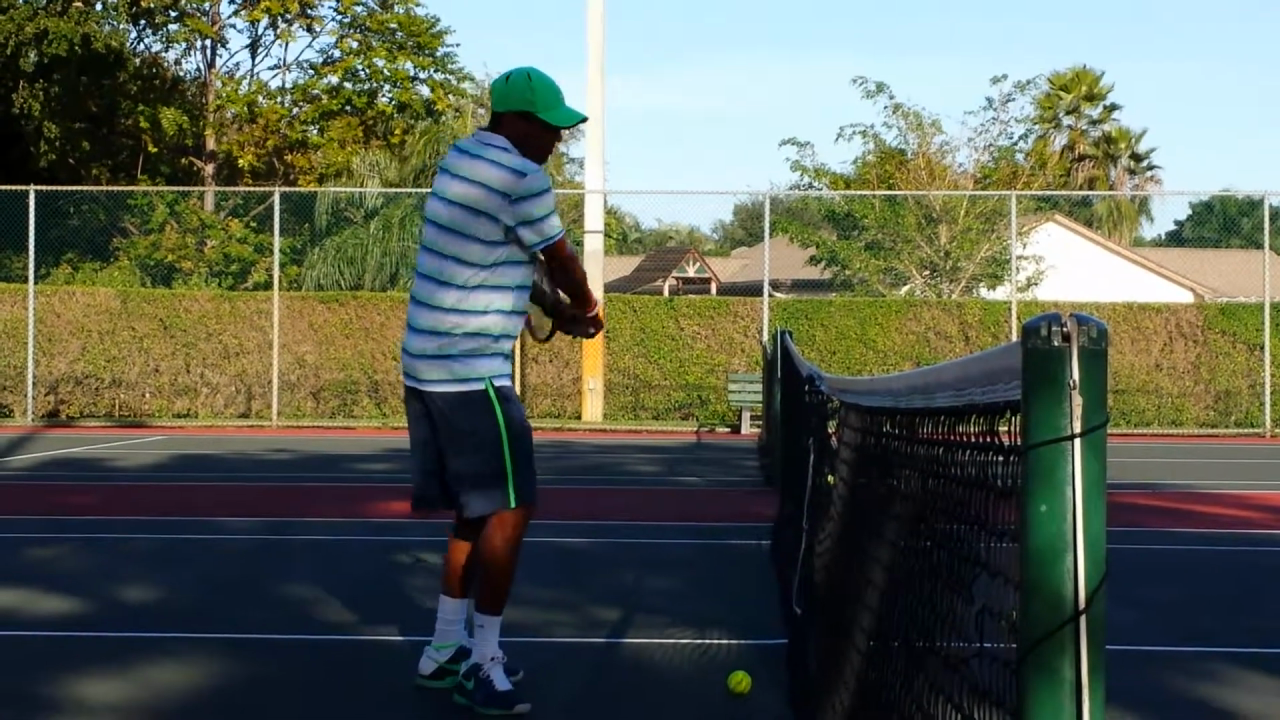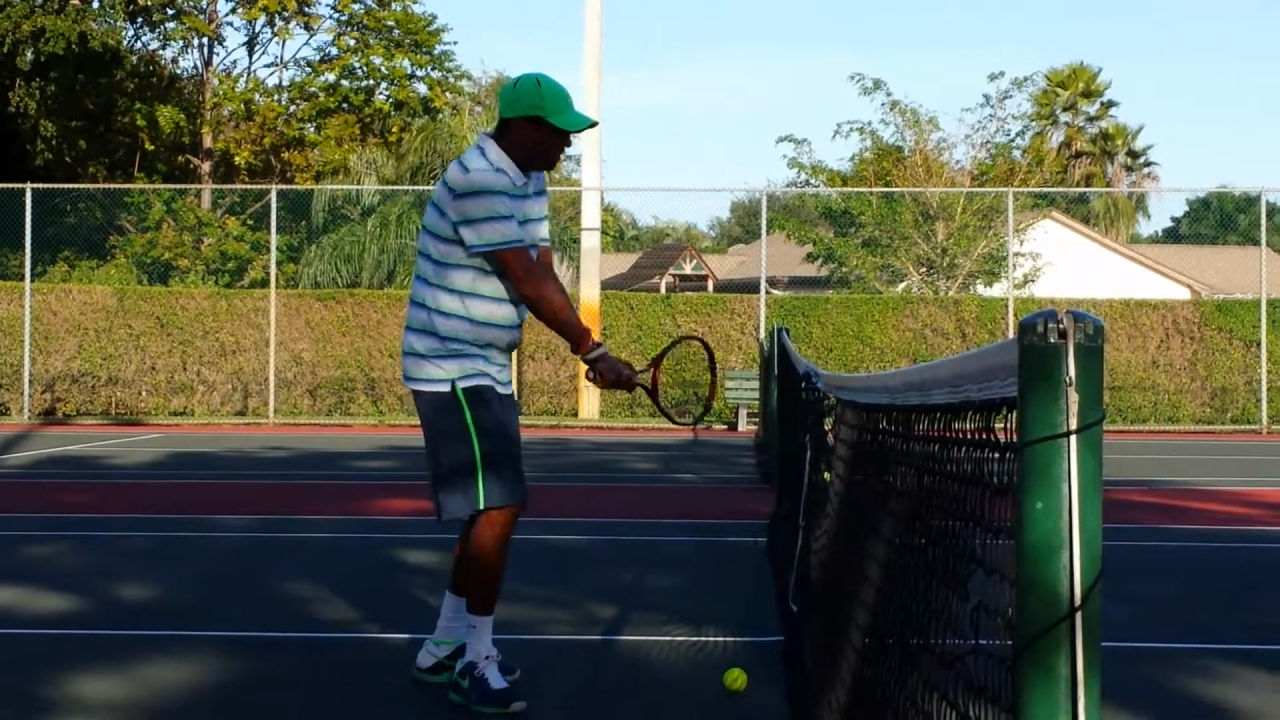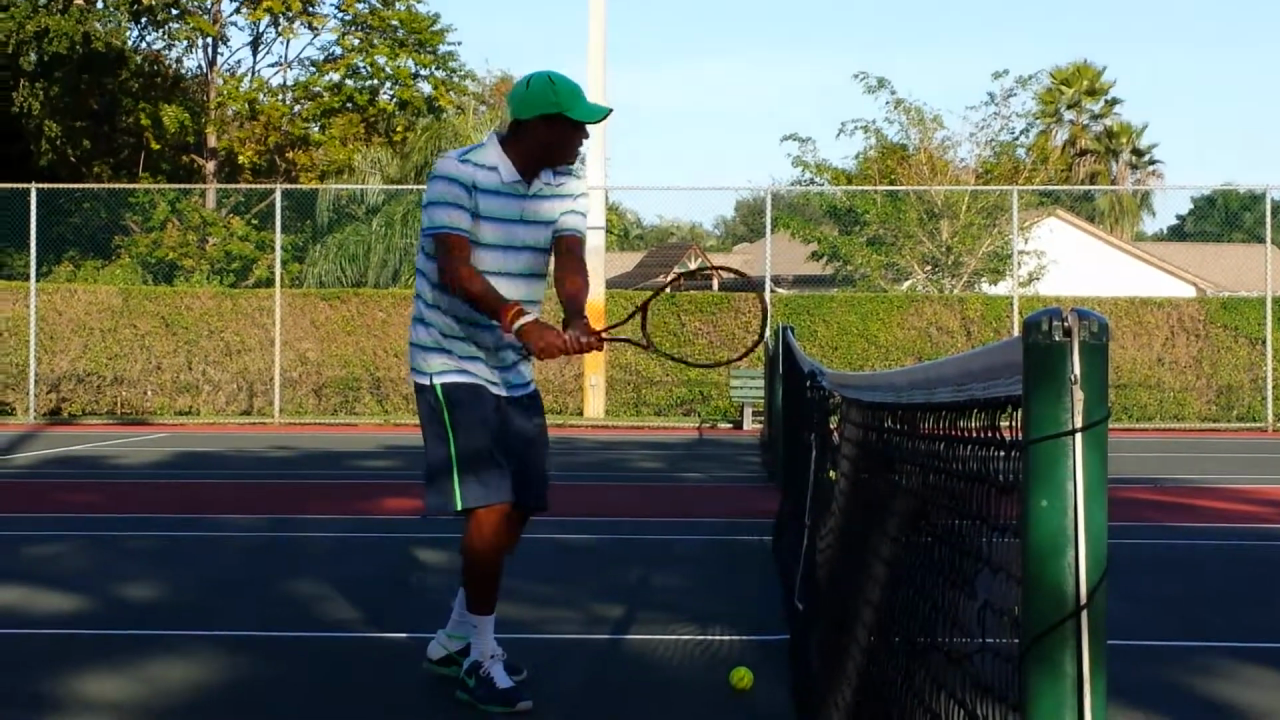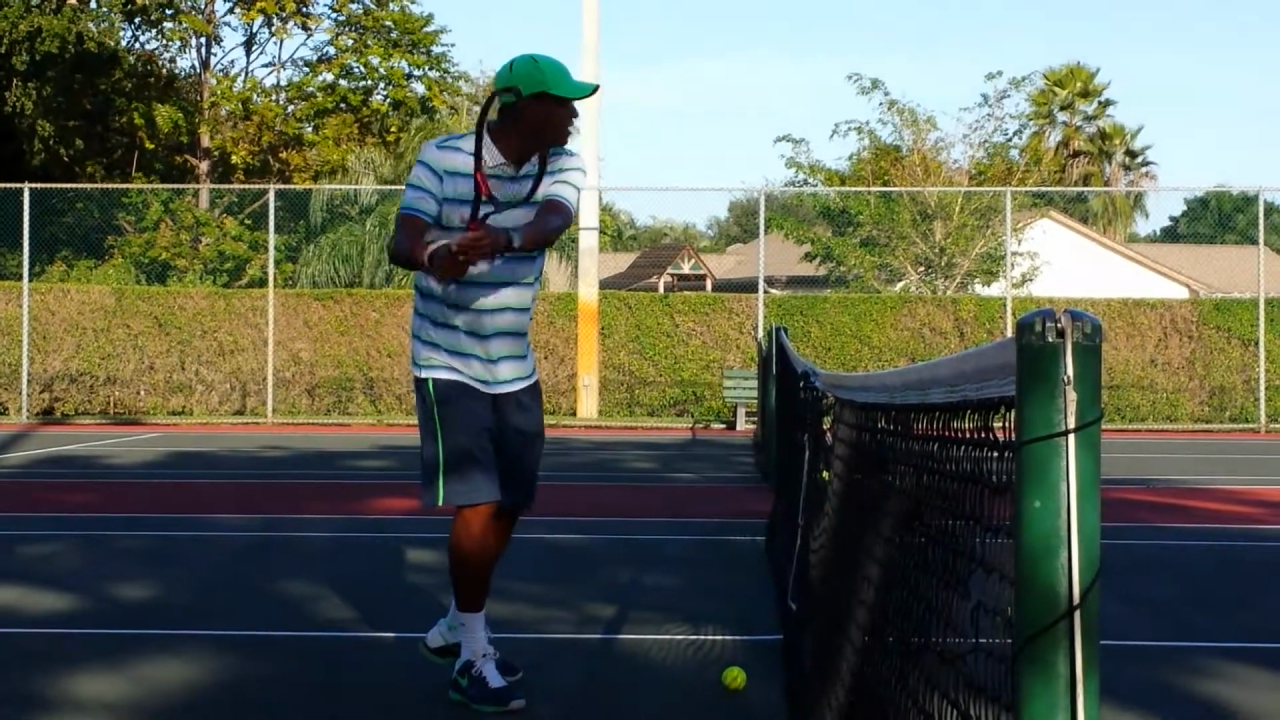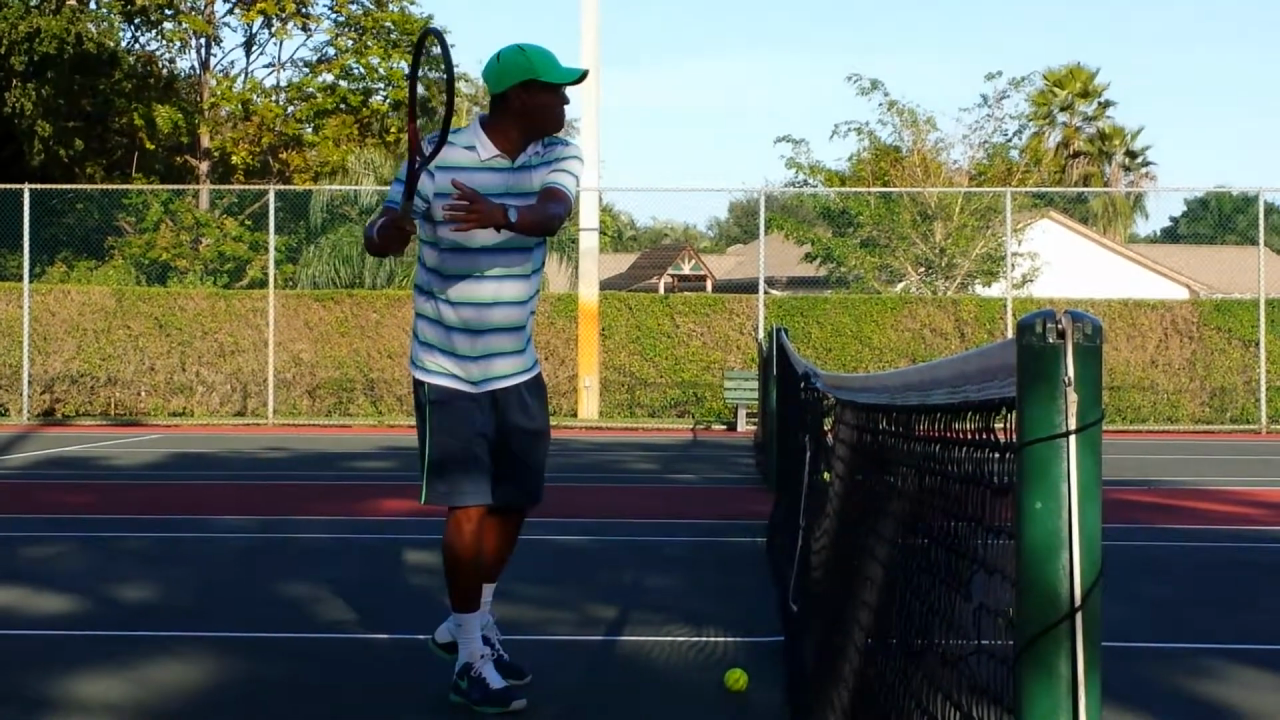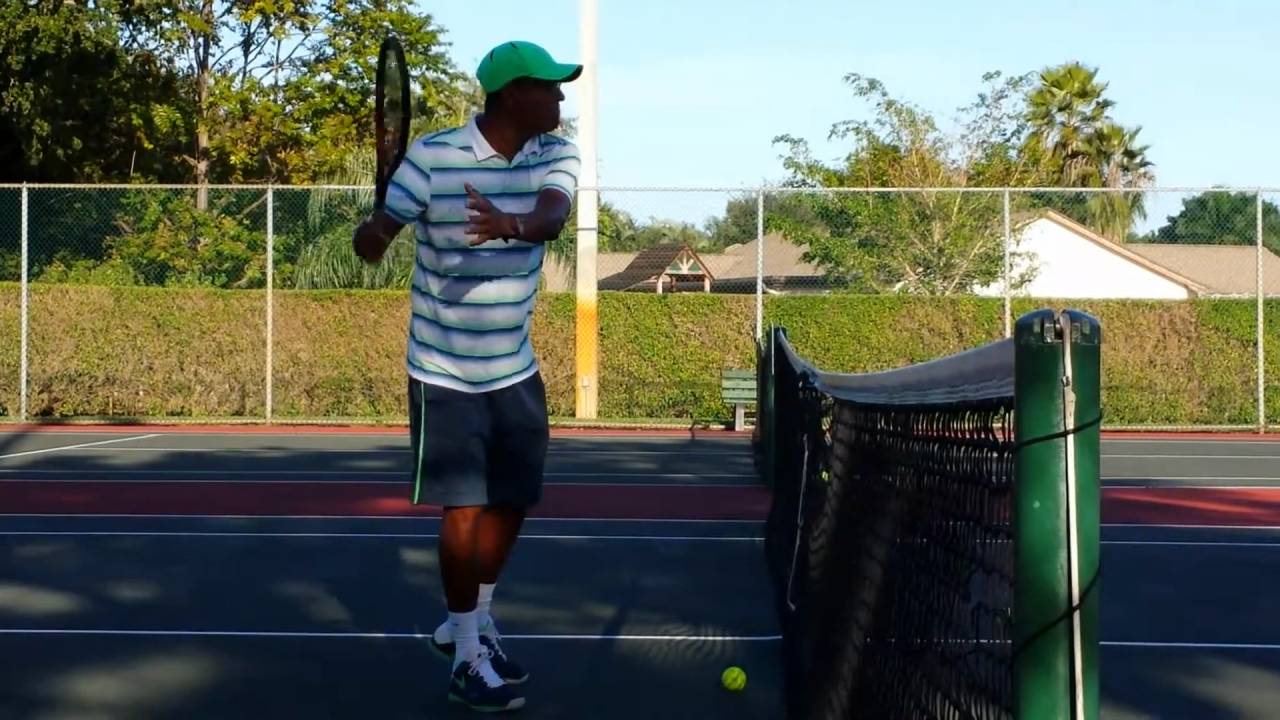
dt=0.2s
person 1, frame 1
left shoulder: (462, 157)
right shoulder: (517, 176)
right elbow: (563, 262)
right wrist: (585, 308)
left hip: (431, 365)
right hip: (470, 372)
left knee: (477, 509)
right knee: (509, 510)
left ankle: (446, 648)
right ankle: (481, 662)
person 1, frame 2
left shoulder: (527, 182)
right shoulder: (477, 178)
left elbow: (544, 275)
right elbow: (522, 283)
left wrist: (585, 348)
right wrist: (596, 353)
left hip: (479, 369)
right hip: (453, 370)
left knee: (491, 509)
right knee: (498, 509)
left ankle: (446, 644)
right ankle: (475, 660)
person 1, frame 3
left shoulder: (565, 185)
right shoulder: (458, 171)
left elbow: (569, 261)
right elbow: (455, 268)
left wrist: (576, 322)
right wrist: (522, 323)
left hip: (513, 372)
right hip: (453, 368)
left knee: (517, 507)
right knee: (491, 507)
left ankle: (456, 637)
right ankle: (480, 657)
person 1, frame 4
left shoulder: (564, 166)
right shoulder: (441, 158)
left elbow: (548, 225)
right elbow: (401, 242)
left wrist: (499, 241)
right wrist: (434, 253)
left hip: (513, 367)
right hip: (448, 365)
left knee: (508, 505)
right knee: (477, 506)
left ankle: (456, 628)
right ankle: (471, 658)
person 1, frame 5
left shoulder: (561, 156)
right shoulder: (435, 155)
left elbow: (550, 214)
right elbow: (378, 232)
left wrist: (502, 215)
right wrist: (389, 230)
left hip: (518, 368)
right hip: (448, 370)
left knee: (512, 505)
right knee: (468, 509)
left ankle: (471, 625)
right ankle: (470, 658)
person 1, frame 6
left shoulder: (558, 155)
right shoulder: (432, 155)
left elbow: (552, 218)
right elbow: (378, 228)
left wrist: (513, 225)
right wrist: (370, 237)
left hip: (515, 368)
right hip: (445, 370)
left knee: (512, 503)
right knee: (465, 509)
left ankle: (472, 625)
right ankle: (468, 659)
